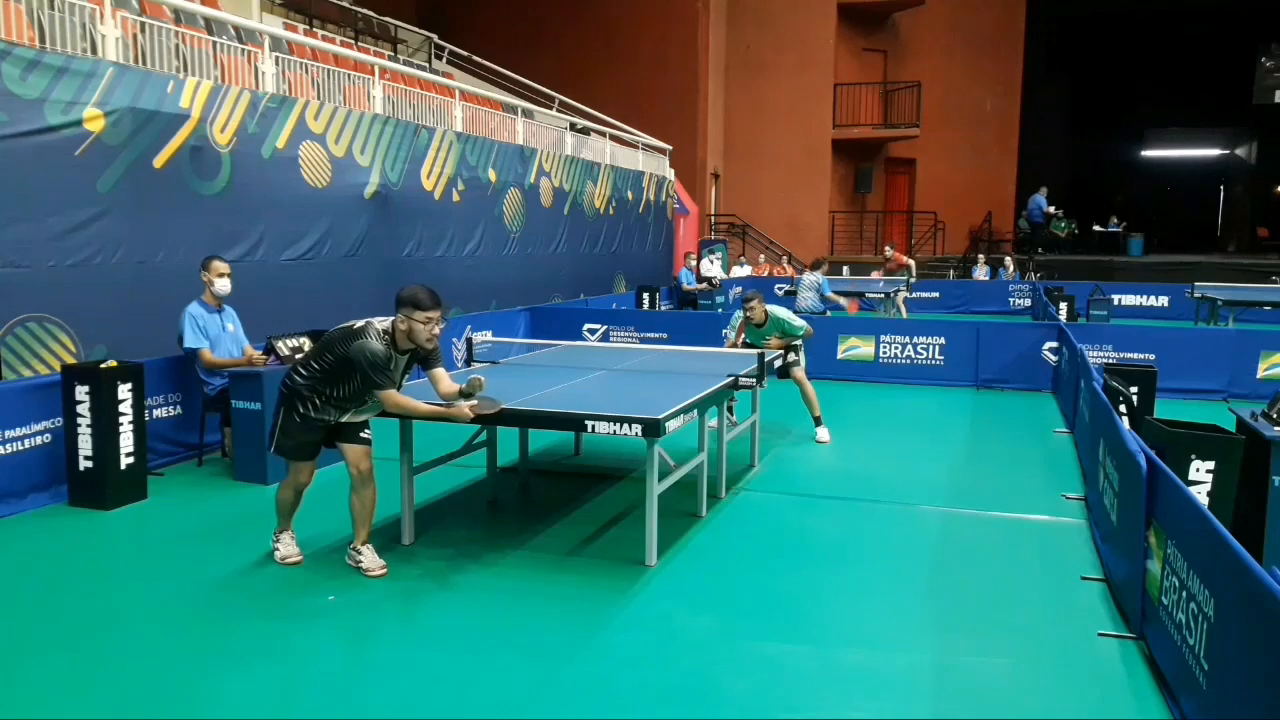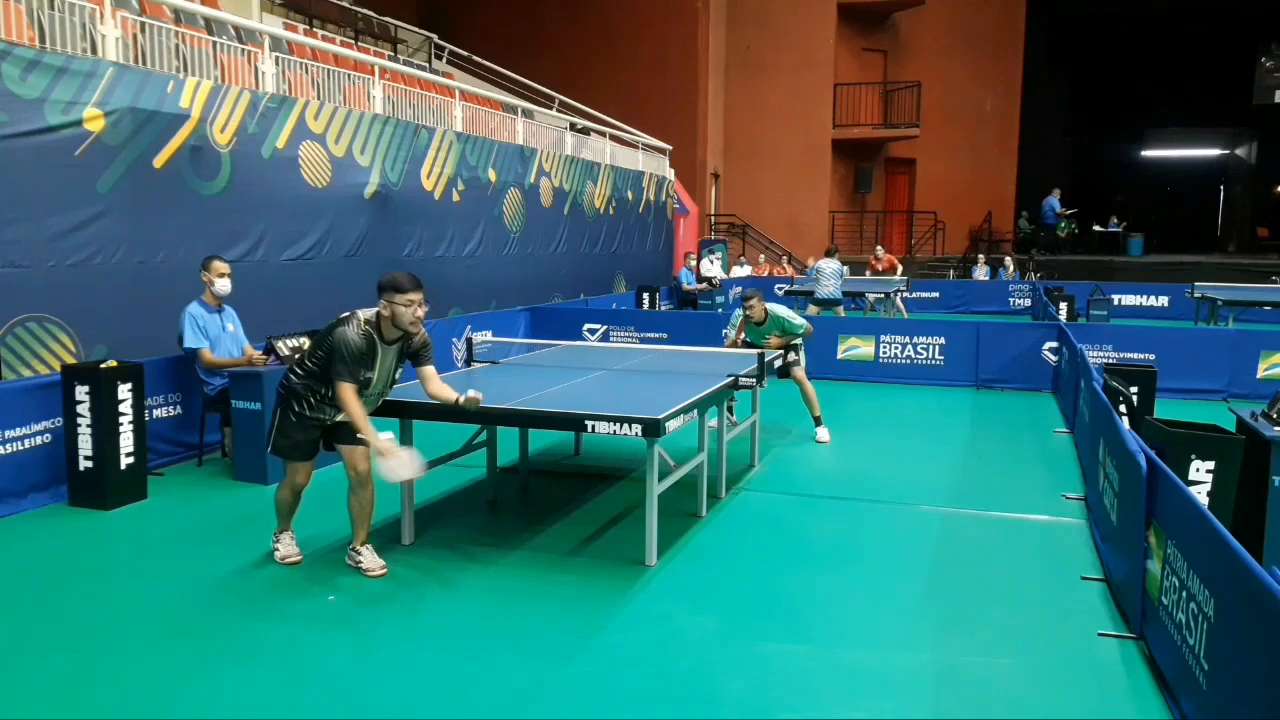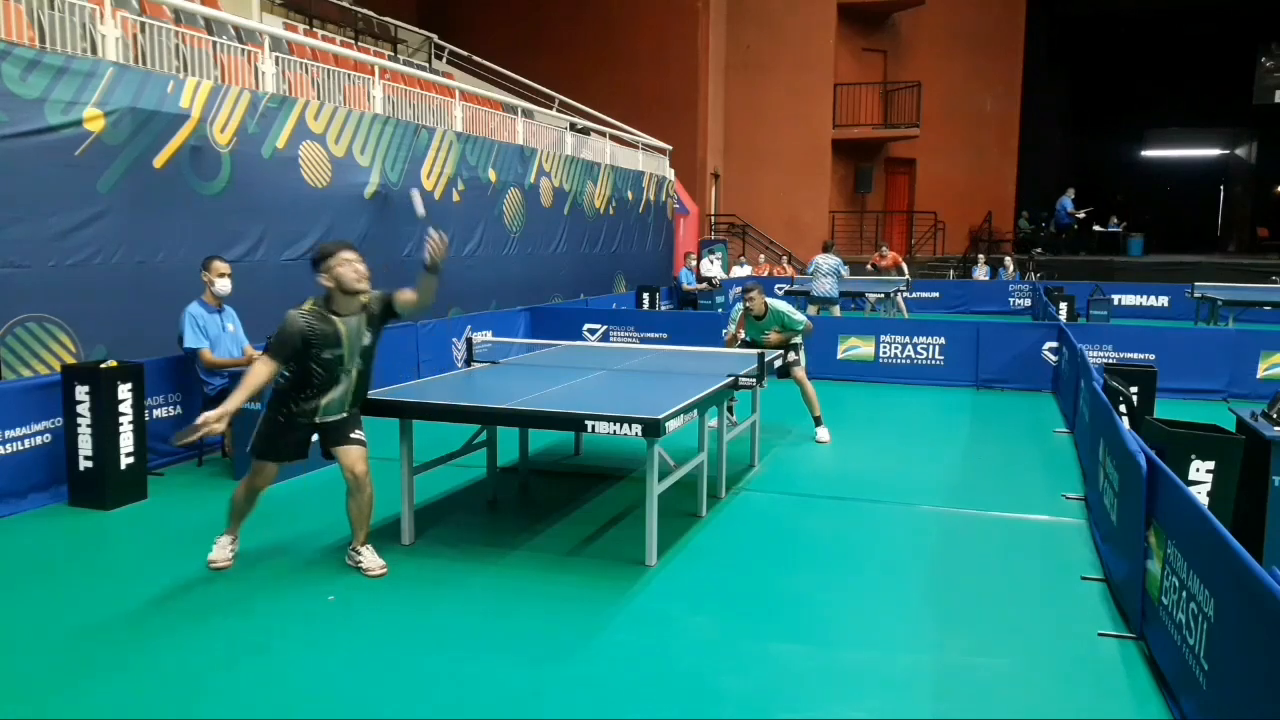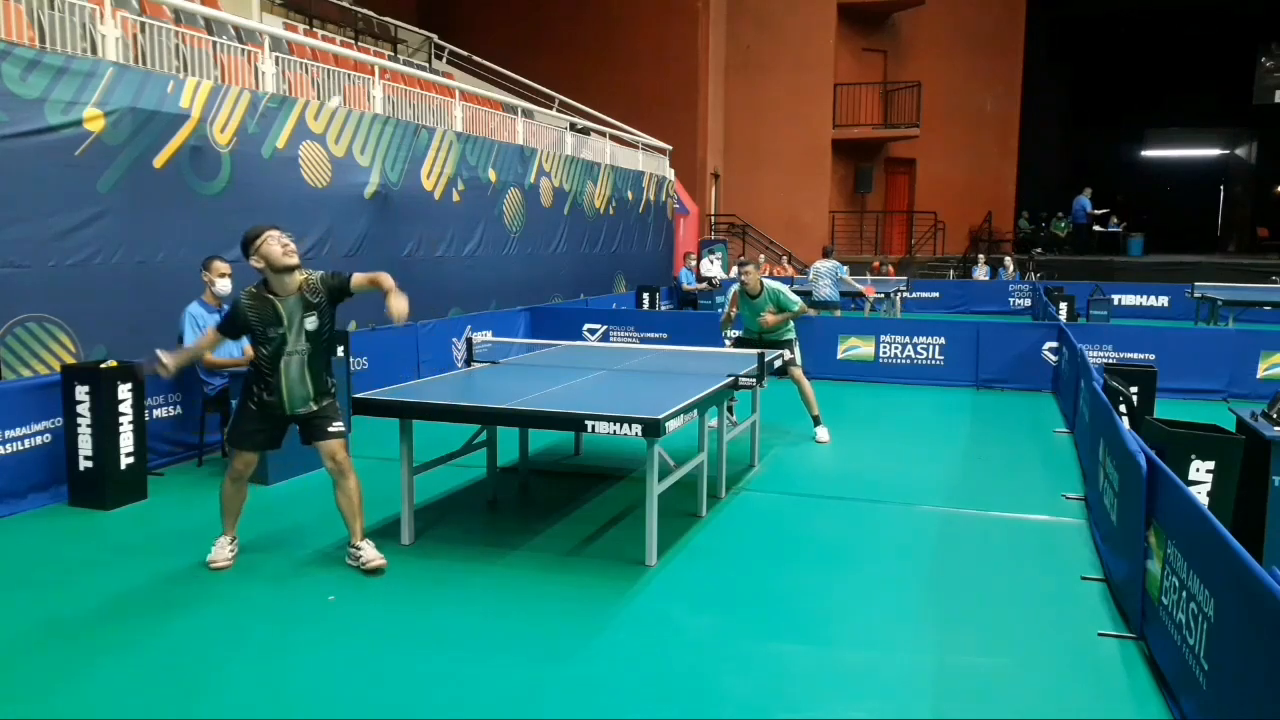
dt=0.4s
person 1, frame 1
left shoulder: (425, 342)
right shoulder: (370, 345)
left elbow: (443, 385)
right elbow: (391, 401)
left wrist: (464, 390)
right wrist: (449, 413)
left hip: (349, 405)
right hip: (306, 401)
left knee: (363, 470)
right knee: (300, 477)
left ankle: (360, 547)
right ankle: (283, 533)
person 1, frame 2
left shoulder: (416, 337)
right shoulder: (352, 335)
left elbow: (432, 384)
right elbow: (346, 394)
left wrist: (459, 399)
right wrist: (373, 437)
left hip: (346, 409)
right hip: (304, 402)
left knee: (361, 472)
right knee: (298, 478)
left ankle: (360, 547)
right ankle: (283, 534)
person 1, frame 3
left shoulder: (376, 305)
right shoulder: (302, 321)
left elbow: (416, 299)
right elbow: (267, 365)
left wrist: (432, 268)
right wrist: (226, 409)
left hip: (343, 410)
right hip: (292, 408)
left knee: (359, 472)
right knee: (258, 479)
left ankle: (360, 547)
right ankle: (230, 536)
person 1, frame 4
left shoulder: (321, 286)
right shoulder: (249, 303)
left elbow: (369, 279)
right elbow: (218, 334)
left wrist: (392, 291)
right wrist: (177, 360)
left hip: (317, 397)
right hip: (265, 399)
left knee: (339, 462)
right knee: (239, 468)
left ankle: (358, 543)
right ankle: (228, 537)
person 2, frame 1
left shoulder: (230, 312)
right shoulder: (194, 313)
left elbow: (247, 350)
right elbow: (207, 360)
left wrist: (260, 356)
right wrist: (245, 361)
right hip: (218, 387)
person 2, frame 2
left shoulder: (230, 312)
right shoulder: (194, 313)
left elbow: (247, 350)
right elbow: (207, 360)
left wrist: (259, 356)
right wrist: (244, 361)
right hip: (218, 387)
person 2, frame 3
left shoulder: (230, 312)
right shoulder: (194, 313)
left elbow: (247, 350)
right elbow: (207, 360)
left wrist: (258, 358)
right wrist: (245, 362)
right hip: (217, 388)
person 2, frame 4
left shoulder: (230, 311)
right shoulder: (194, 313)
left elbow: (247, 351)
right elbow: (206, 360)
right wrist: (244, 361)
right hip: (217, 387)
person 3, frame 1
left shoulder: (781, 316)
right shoulder: (739, 318)
left elbow: (808, 331)
left wrist: (781, 342)
right wrist: (735, 344)
left hip: (787, 344)
right hip: (755, 345)
left knee: (799, 376)
left ankle: (820, 425)
right ankle: (728, 413)
person 3, frame 2
left shoulder: (781, 314)
right shoulder: (739, 316)
left elbow: (808, 330)
right elbow: (727, 349)
left wrist: (781, 340)
right wrist: (735, 343)
left hip: (787, 343)
right hip: (755, 344)
left knee: (799, 376)
left ankle: (820, 426)
right ankle: (729, 413)
person 3, frame 3
left shoulder: (781, 309)
right shoulder: (739, 311)
left elbow: (808, 327)
right elbow: (727, 345)
left wrist: (781, 336)
right wrist: (734, 337)
left hip: (787, 342)
right hip: (756, 343)
left knee: (799, 376)
left ankle: (820, 426)
right ankle: (729, 413)
person 3, frame 4
left shoulder: (776, 289)
right shoulder: (735, 293)
left elbow: (803, 309)
right elbow: (723, 328)
left wrist: (777, 318)
right wrist: (729, 316)
left hip: (781, 336)
right hip: (751, 337)
left knee: (797, 375)
left ankle: (819, 425)
right ankle: (729, 414)
